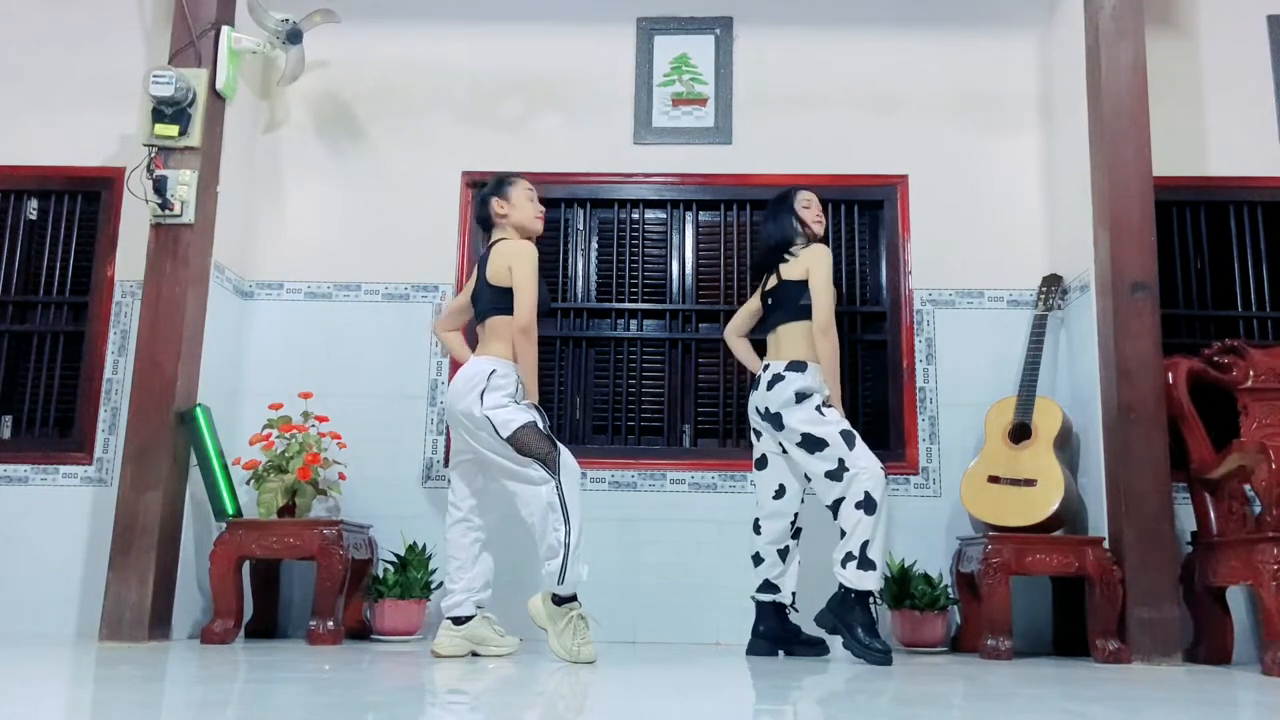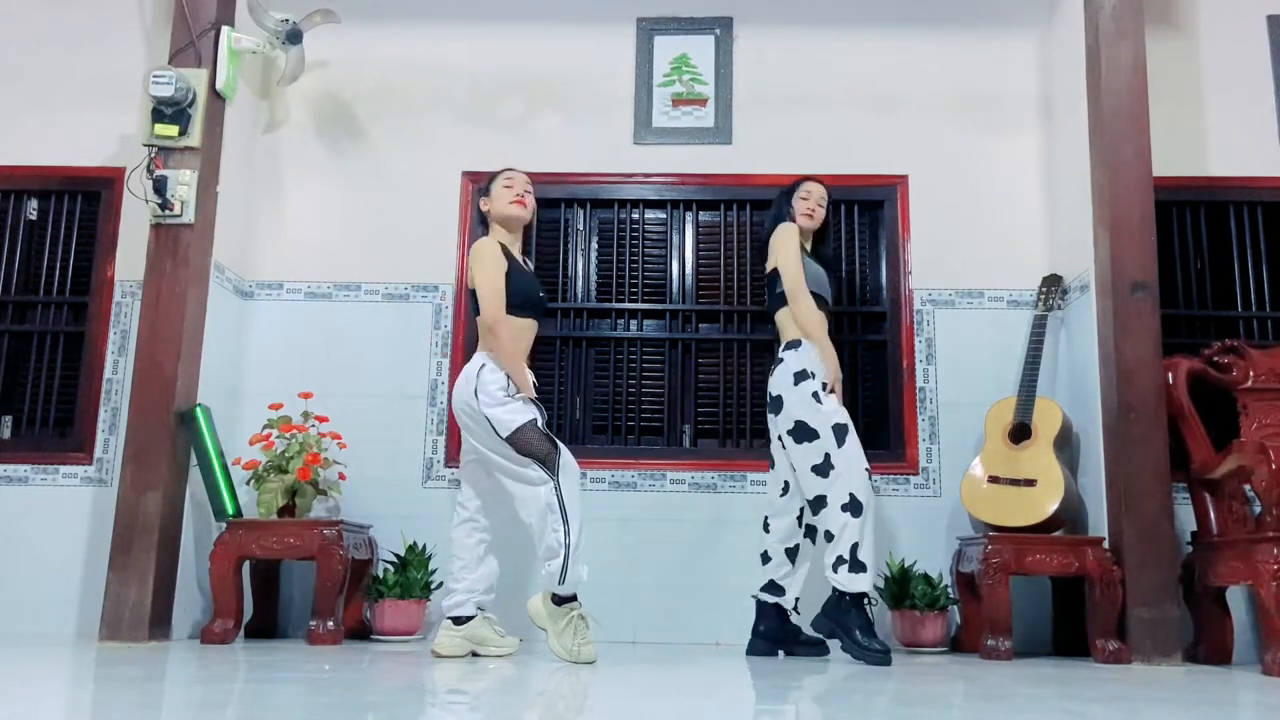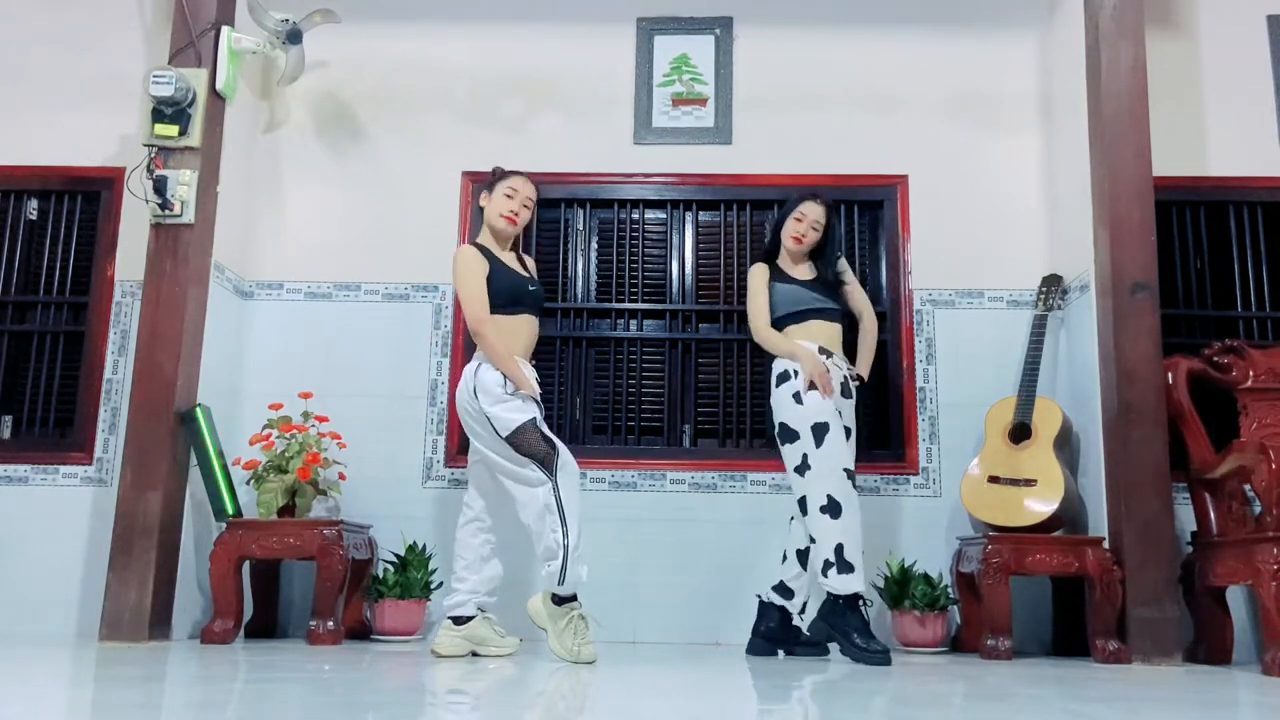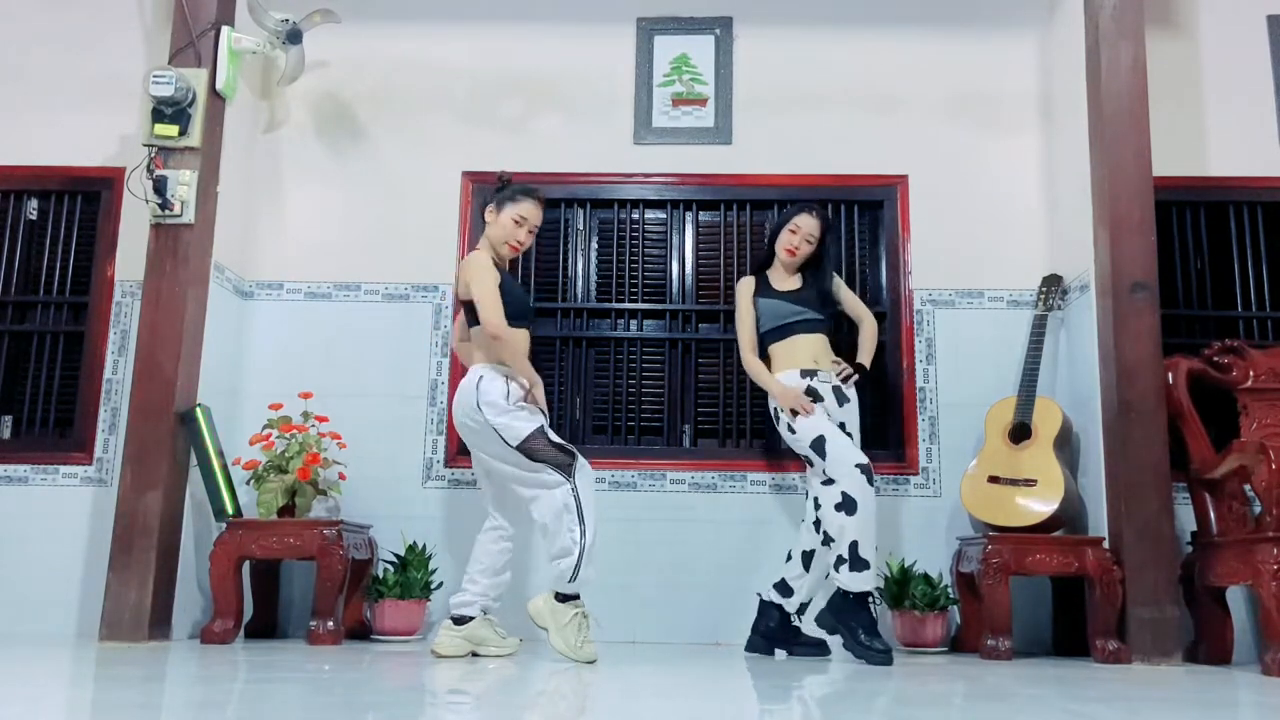
dt=0.5s
person 1, frame 1
left shoulder: (485, 262)
right shoulder: (519, 249)
left elbow: (446, 326)
right elbow: (525, 326)
right wrist: (532, 396)
left hip: (471, 388)
right hip: (493, 389)
left knee: (465, 504)
right knee: (558, 475)
left ankle: (461, 620)
right ankle: (561, 598)
person 1, frame 2
left shoulder: (521, 260)
right shoulder: (488, 248)
right elbow: (494, 321)
left wrist: (522, 385)
right wrist: (525, 386)
left hip: (494, 389)
right hip: (491, 384)
left knee: (474, 504)
right knee: (557, 473)
left ankle: (462, 620)
right ankle: (561, 597)
person 1, frame 3
left shoulder: (526, 262)
right shoulder: (470, 254)
right elbow: (479, 325)
left wrist: (528, 383)
right wrist: (524, 382)
left hip: (510, 386)
right hip: (493, 383)
left knee: (481, 504)
right knee: (556, 473)
left ankle: (463, 619)
right ankle: (561, 598)
person 1, frame 4
left shoulder: (498, 271)
right shoulder: (480, 260)
left elbow: (461, 338)
right elbow: (495, 328)
right wrist: (527, 381)
left hip: (489, 399)
right hip: (491, 396)
left knee: (504, 514)
right knee: (567, 478)
left ankle: (464, 621)
right ankle: (563, 598)
person 2, frame 1
left shoulder: (773, 272)
right shoulder: (817, 253)
left elbow: (733, 332)
right elbow: (824, 327)
right wrist: (836, 397)
left hip: (766, 394)
right hip: (797, 389)
left knee: (778, 508)
right knee: (864, 475)
left ankle: (771, 620)
right ankle: (851, 600)
person 2, frame 2
left shoulder: (814, 255)
right shoulder: (784, 232)
right elbow: (797, 296)
right wrist: (830, 362)
left hip: (799, 374)
right hip: (804, 368)
left knee: (795, 497)
right knee: (847, 478)
left ankle: (772, 619)
right ankle: (846, 604)
person 2, frame 3
left shoulder: (833, 266)
right shoulder: (763, 271)
left elbow: (867, 317)
right elbow: (760, 330)
left wrist: (861, 372)
right wrist: (805, 357)
left hip: (838, 380)
right hip: (797, 374)
left knee: (818, 493)
right knee: (829, 482)
left ankle: (776, 616)
right ankle: (843, 605)
person 2, frame 4
left shoulder: (821, 280)
right shoulder: (751, 284)
left elbow: (867, 320)
right elbow: (747, 353)
left wrist: (857, 364)
right wrist: (777, 388)
left hip: (836, 390)
right hip: (792, 395)
left knee: (826, 509)
right knee: (853, 472)
left ankle: (775, 617)
right ankle: (851, 602)
